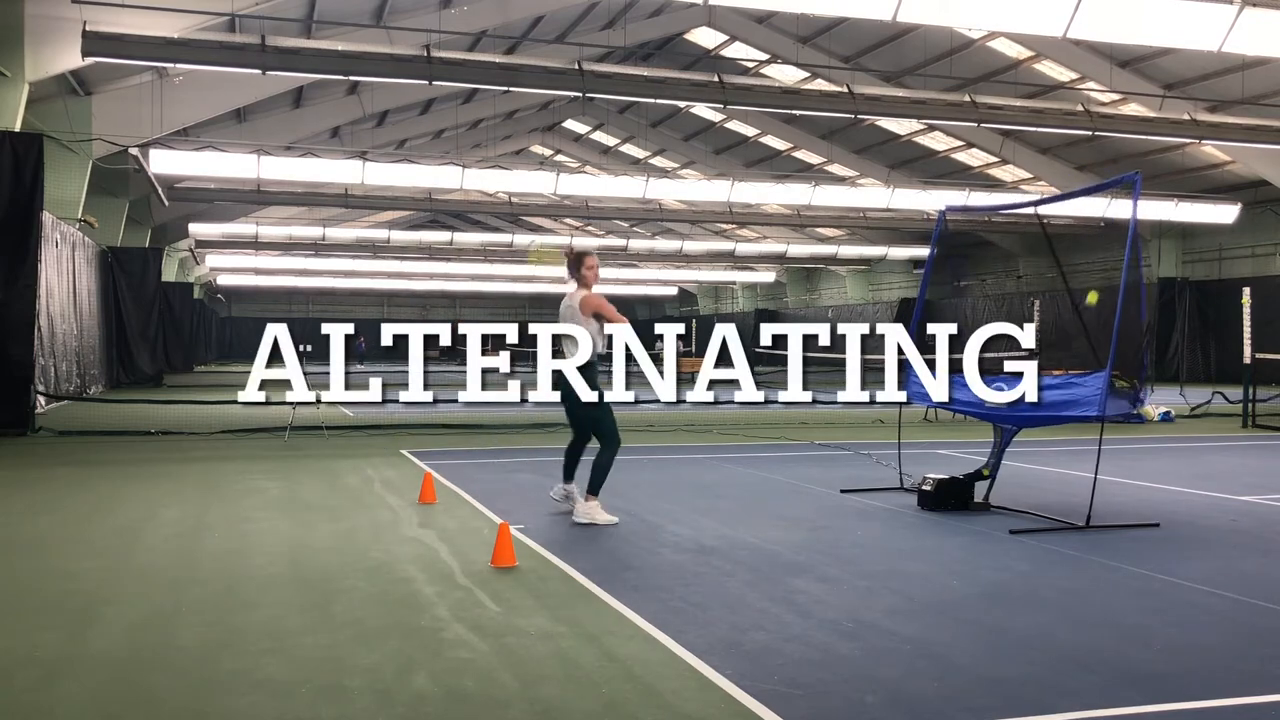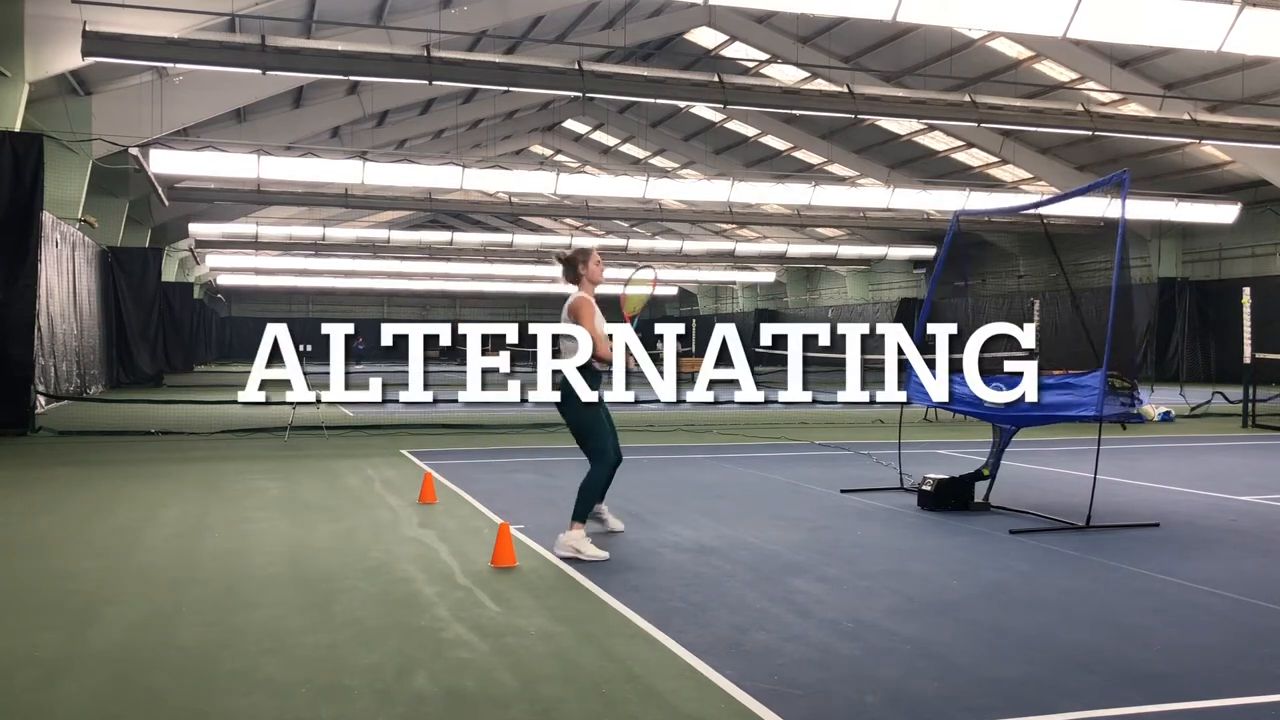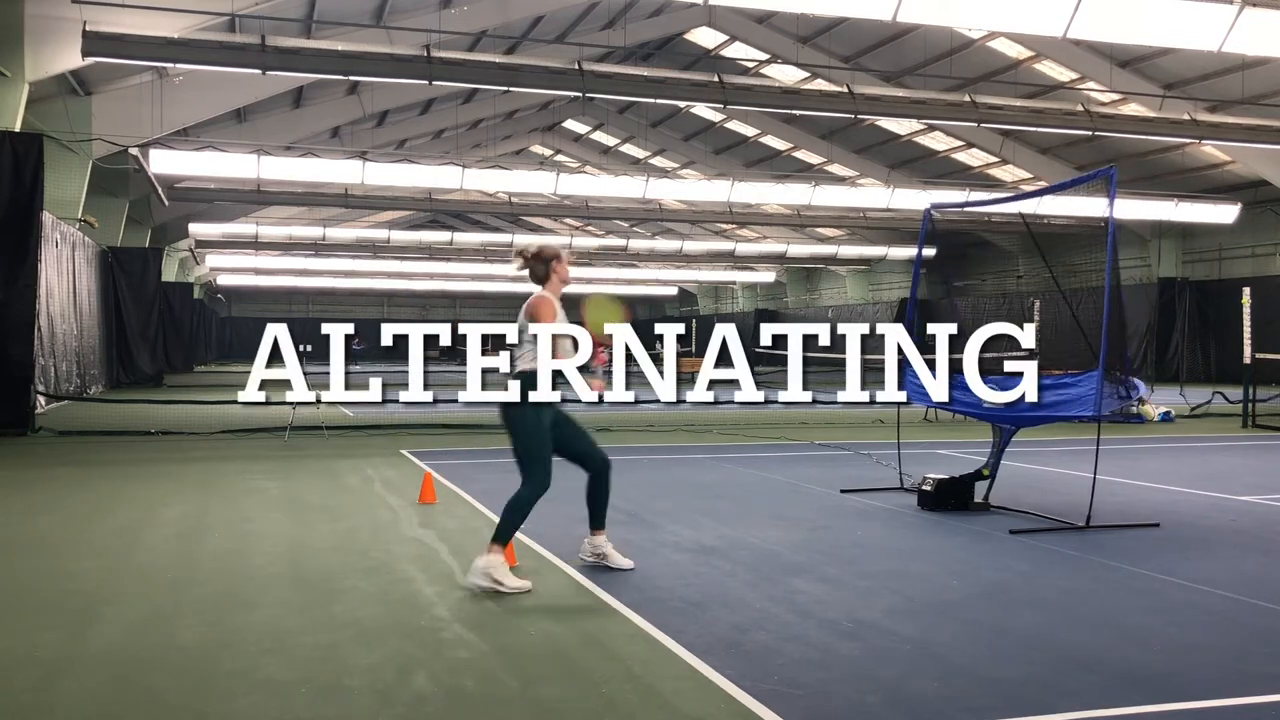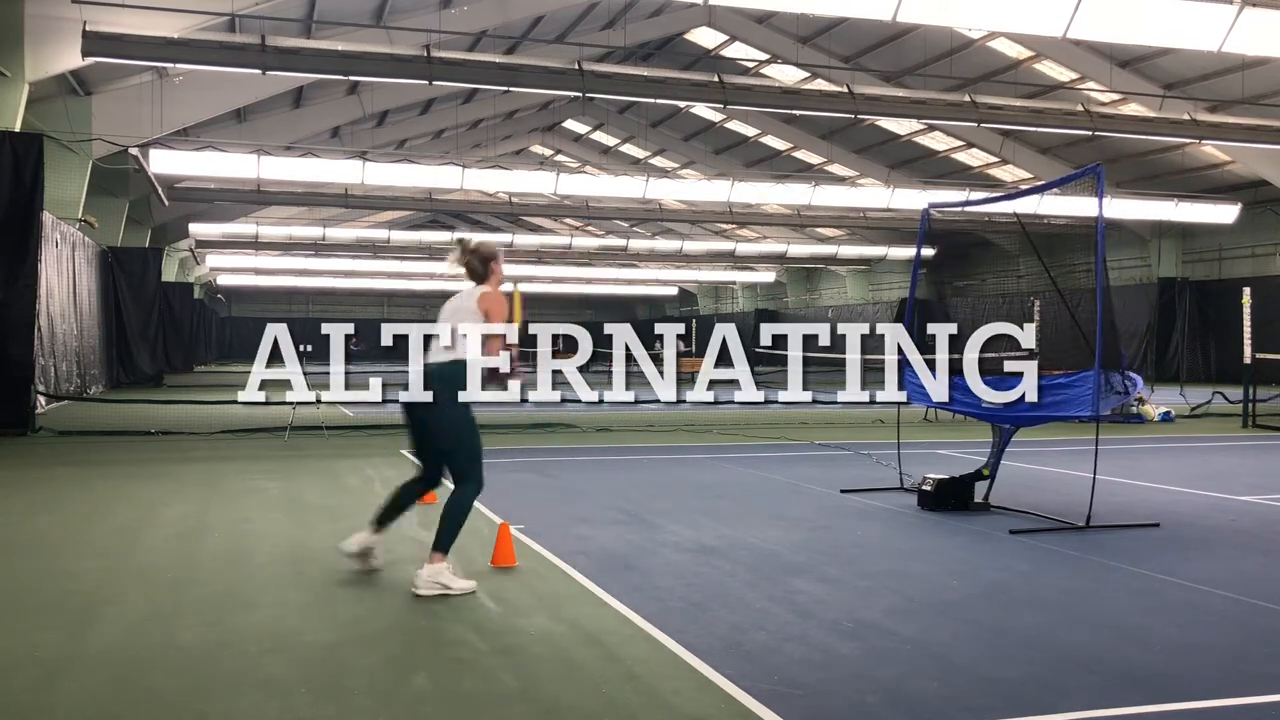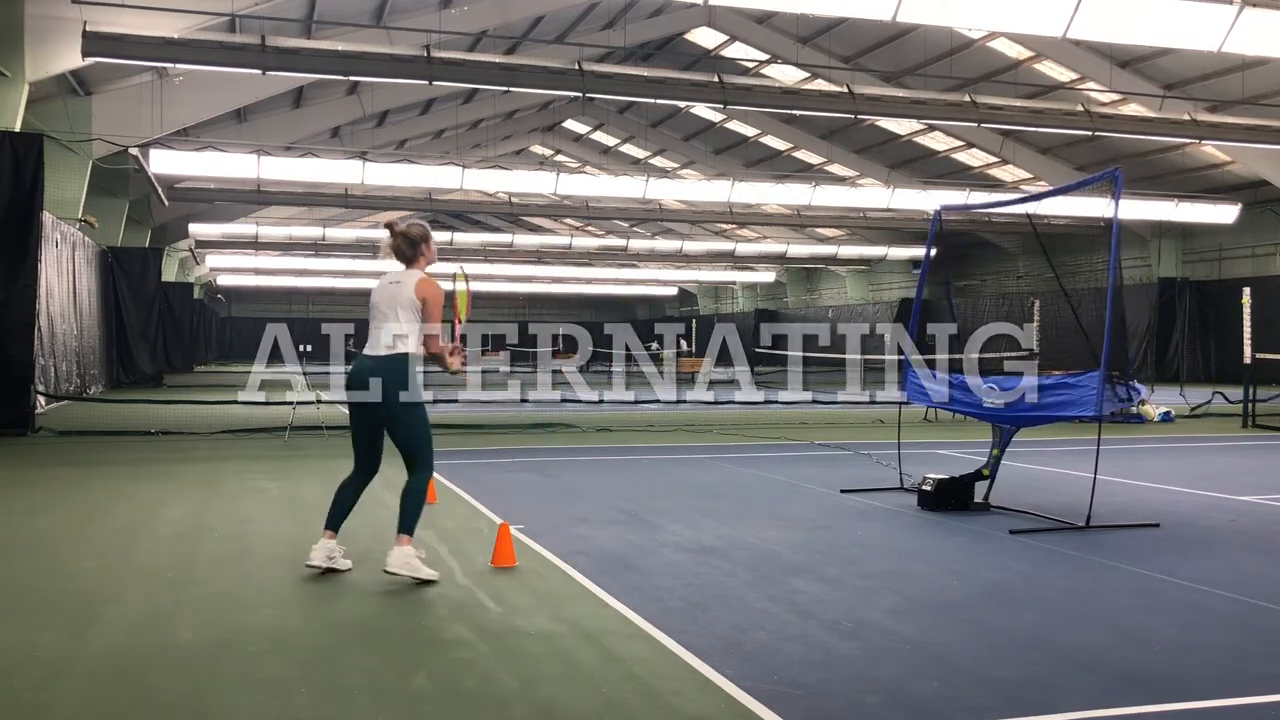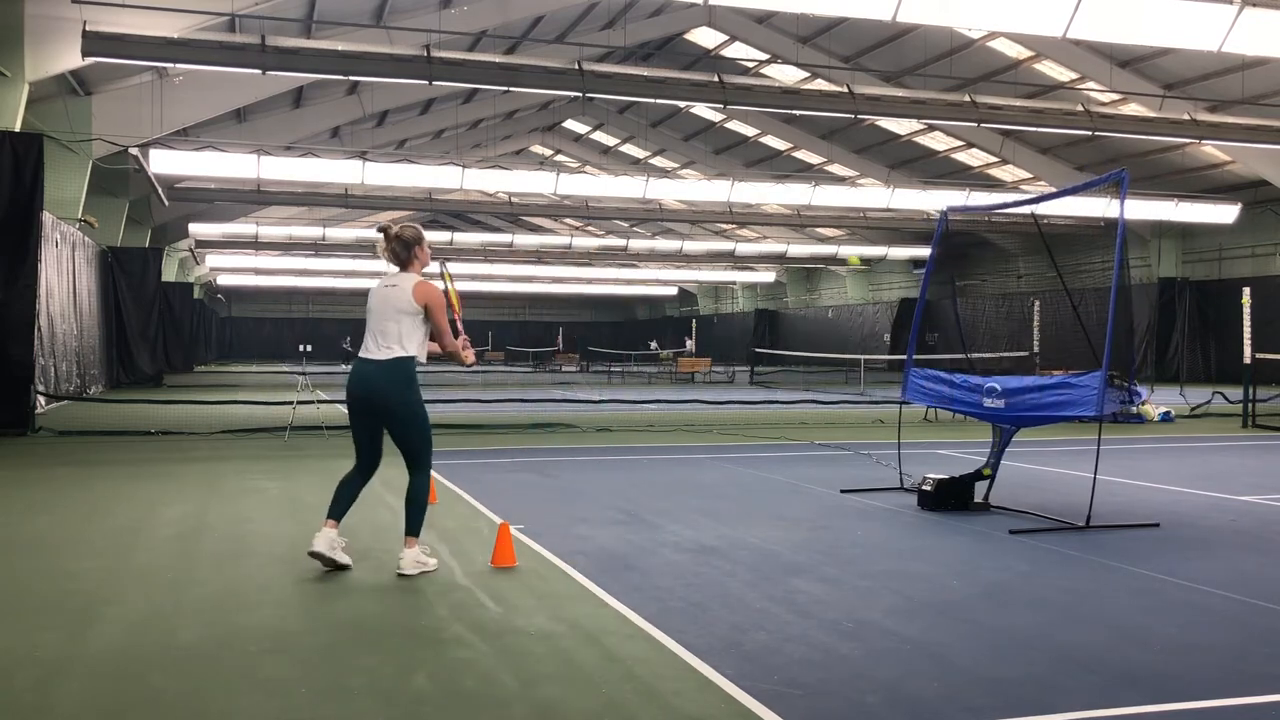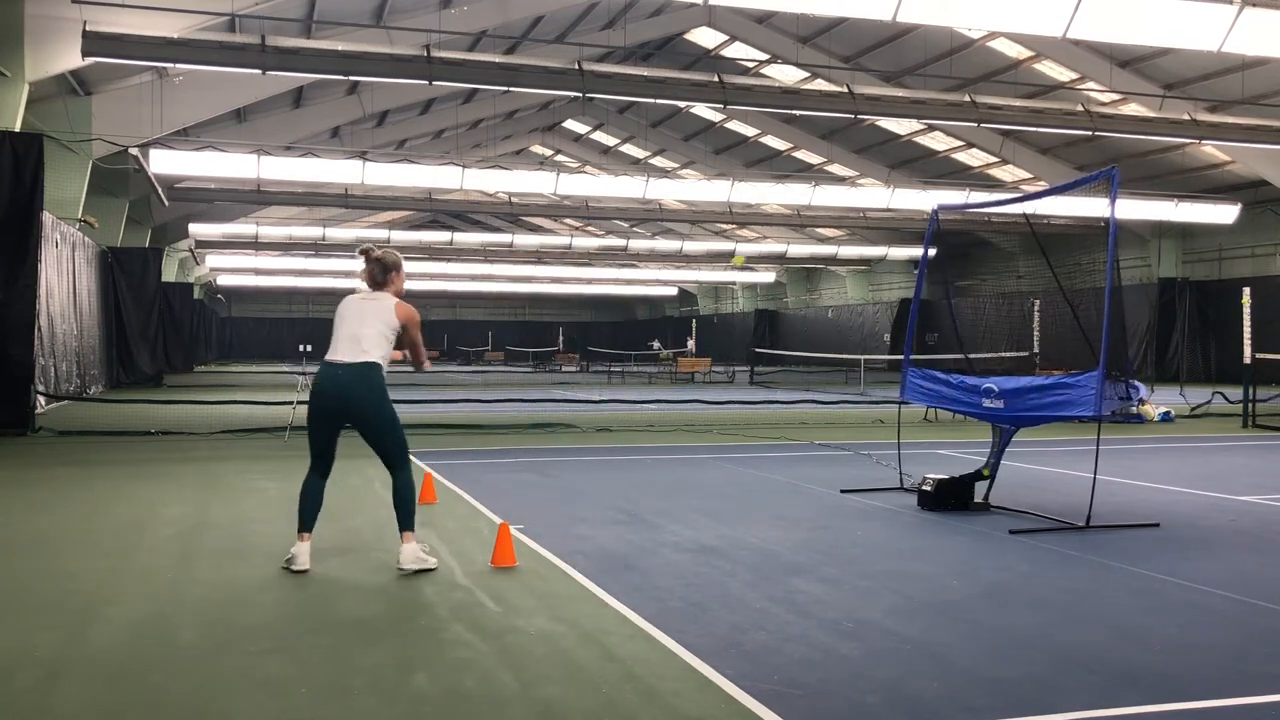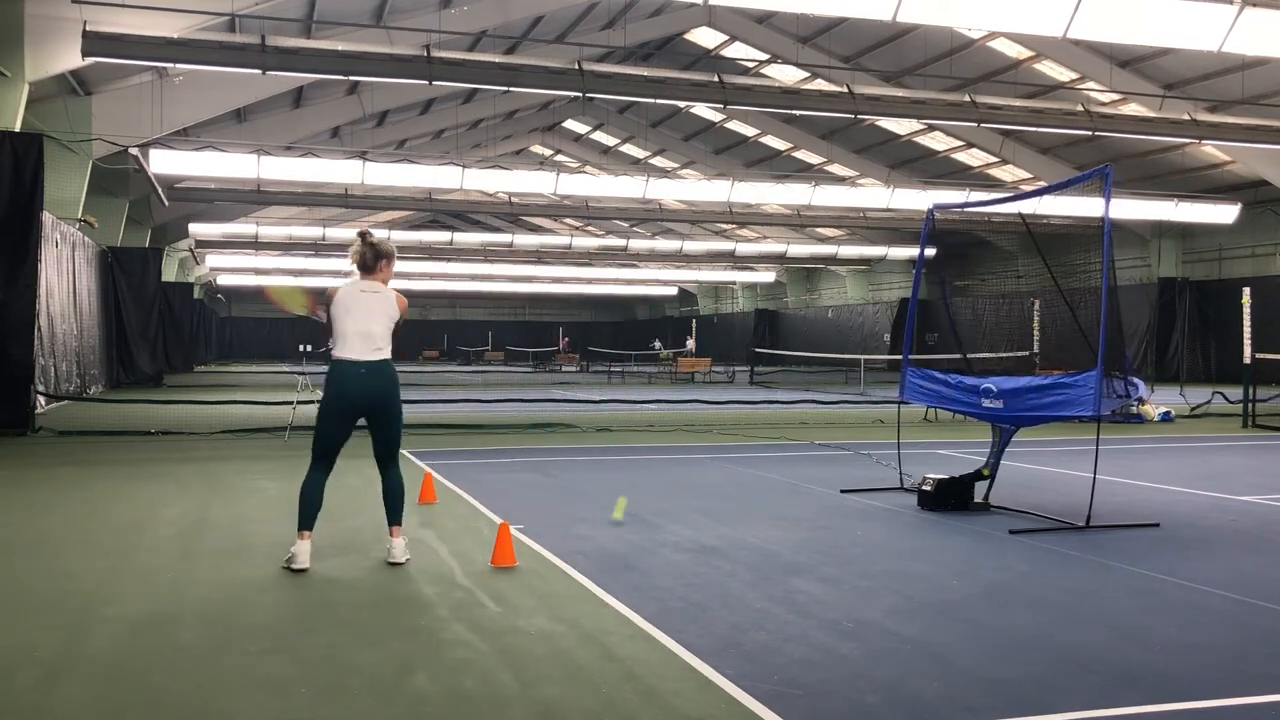
dt=0.4s
person 1, frame 1
left shoulder: (570, 299)
right shoulder: (592, 300)
right elbow: (625, 325)
left wrist: (605, 324)
right wrist: (613, 320)
right hip: (582, 375)
left knee: (582, 436)
right knee: (611, 442)
left ankle: (565, 488)
right ankle: (589, 505)
person 1, frame 2
left shoulder: (586, 303)
right shoulder: (582, 302)
right elbow: (597, 351)
right wrist: (623, 360)
left hip: (585, 390)
right hip: (576, 390)
left knee: (613, 455)
right knee: (603, 459)
left ankle: (597, 508)
right ankle: (573, 537)
person 1, frame 3
left shoulder: (548, 303)
right shoulder: (545, 302)
right elbow: (558, 358)
right wrist: (589, 372)
left hip: (541, 402)
right hip: (525, 400)
left knee: (598, 463)
right knee: (538, 479)
left ankle: (596, 544)
right ankle: (490, 562)
person 1, frame 4
left shoulder: (454, 301)
right shoulder: (494, 298)
right elbow: (492, 357)
left hip: (420, 386)
right hip: (444, 389)
left knee: (431, 475)
right knee: (469, 482)
left ankle: (367, 537)
right ankle: (434, 569)
person 1, frame 5
left shoulder: (383, 284)
right shoulder: (428, 286)
right elbow: (432, 346)
left wrist: (442, 354)
right wrist: (448, 362)
left hip: (362, 373)
right hip: (395, 379)
left knee: (364, 468)
right knee: (421, 468)
left ankle: (325, 546)
right ankle: (402, 552)
person 1, frame 6
left shoulder: (378, 289)
right shoulder: (427, 290)
right elbow: (449, 346)
left wrist: (449, 348)
right wrist: (462, 354)
left hip: (361, 377)
right hip: (396, 381)
left knee: (365, 464)
right knee: (419, 467)
left ankle: (327, 535)
right ankle: (411, 552)
person 1, frame 7
left shoulder: (347, 302)
right shoulder: (404, 311)
right elbow: (420, 359)
right wrist: (419, 361)
left hip: (326, 382)
right hip: (365, 386)
left knee: (318, 468)
right knee: (400, 466)
left ankle: (302, 548)
right ankle: (409, 546)
person 1, frame 8
left shoulder: (336, 294)
right shoulder: (398, 300)
left hip: (344, 379)
right hip: (383, 381)
left knee: (320, 466)
right knee: (389, 464)
left ankle: (303, 546)
right ankle: (397, 543)
